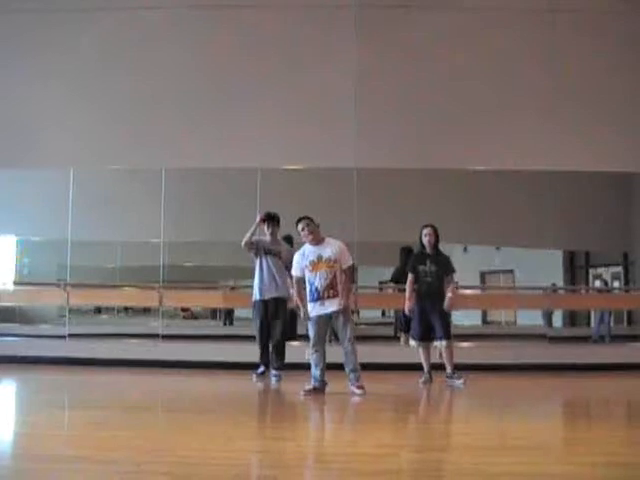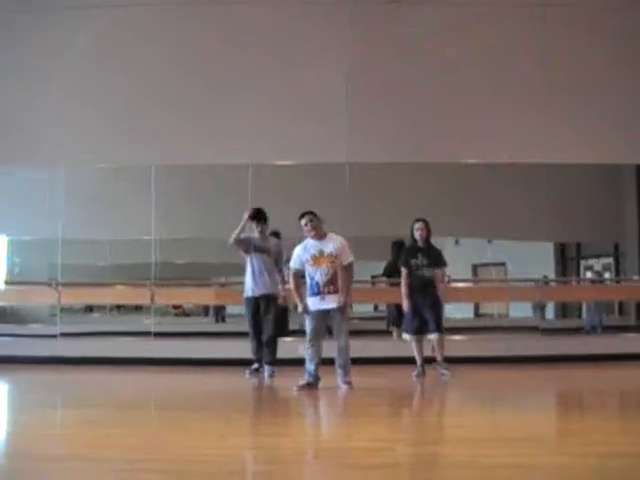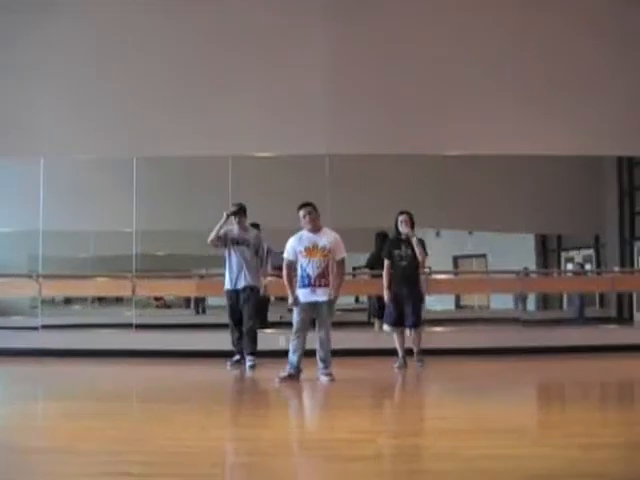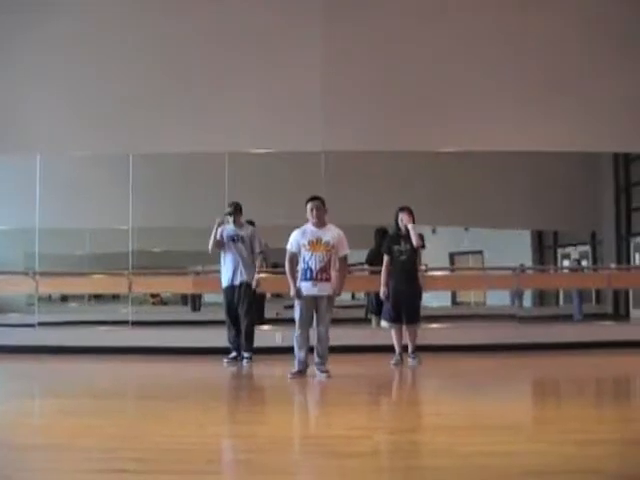
dt=0.2s
person 1, frame 1
left shoulder: (337, 246)
right shoulder: (300, 255)
left elbow: (348, 274)
right elbow: (297, 284)
left wrist: (346, 299)
right wrist: (303, 307)
left hip: (339, 304)
right hip: (315, 308)
left knee: (348, 342)
right knee: (316, 346)
left ankle: (355, 381)
right ankle: (317, 383)
person 1, frame 2
left shoulder: (339, 242)
right shoulder: (301, 249)
left elbow: (348, 270)
right elbow: (294, 277)
left wrist: (346, 296)
right wrist: (300, 302)
left hip: (337, 301)
right hip: (314, 303)
left knee: (342, 339)
right knee: (312, 341)
left ankle: (344, 376)
right ankle: (311, 378)
person 1, frame 3
left shoulder: (333, 238)
right shoulder: (295, 241)
left elbow: (340, 265)
right elbow: (287, 268)
left wrist: (336, 289)
right wrist: (290, 293)
left hip: (326, 294)
right hip: (303, 295)
left knee: (324, 333)
right knee: (298, 332)
left ankle: (325, 369)
right ankle: (293, 370)
person 1, frame 4
left shoulder: (336, 234)
right shoulder: (299, 234)
left elbow: (343, 262)
right elbow: (290, 261)
left wrist: (339, 285)
right wrist: (292, 286)
left hip: (327, 289)
right hip: (304, 289)
left knee: (323, 329)
right knee: (301, 327)
left ankle: (321, 365)
right ankle: (300, 365)
person 2, frame 1
left shoulder: (285, 248)
right shoulder: (258, 243)
left elbow: (290, 272)
right elbow: (244, 244)
right wrist: (257, 223)
left hip: (280, 295)
right hip: (260, 294)
left knee: (278, 334)
right knee: (261, 331)
left ankle: (276, 368)
right ankle: (264, 364)
person 2, frame 2
left shoulder: (275, 244)
right shoulder: (248, 240)
left elbow: (279, 268)
right elbow: (233, 241)
left wrist: (283, 288)
right wrist: (244, 221)
left hip: (270, 292)
right hip: (251, 291)
left knee: (269, 330)
right knee: (254, 329)
left ankle: (269, 364)
right ankle: (258, 362)
person 2, frame 3
left shoulder: (255, 235)
right shoulder: (227, 233)
left elbow: (261, 259)
right elbow: (211, 241)
left wrist: (263, 278)
right wrist: (223, 220)
left hip: (250, 283)
right hip: (232, 283)
left knee: (249, 320)
right knee: (234, 320)
left ankle: (250, 355)
right ankle: (239, 353)
person 2, frame 4
left shoulder: (250, 231)
right shoulder: (223, 230)
left elbow: (257, 254)
right elbow: (211, 249)
left wrist: (257, 273)
right wrist: (216, 228)
left hip: (246, 279)
right hip: (228, 279)
left knee: (245, 315)
right knee: (231, 316)
left ankle: (247, 351)
right ankle: (235, 350)
person 3, frame 1
left shoulder: (443, 259)
right shoulder: (416, 258)
left elbow: (450, 281)
right elbow: (410, 281)
left wrist: (449, 296)
right wrist: (408, 300)
left hip: (439, 303)
right hip: (421, 303)
left knee: (444, 339)
right knee: (422, 340)
left ankle: (450, 373)
right ankle: (427, 373)
person 3, frame 2
left shoulder: (435, 252)
right shoulder: (408, 252)
left elbow: (442, 276)
right elbow: (404, 276)
left wrist: (435, 273)
right wrist: (405, 297)
left hip: (431, 296)
right hip: (414, 297)
left knee: (436, 332)
right knee: (415, 334)
left ankle: (441, 362)
right ankle: (420, 366)
person 3, frame 3
left shoulder: (418, 242)
right shoulder: (391, 243)
left elbow: (422, 261)
right elbow: (386, 269)
left wrist: (413, 237)
right wrist: (385, 289)
left hip: (413, 288)
right hip: (396, 288)
left knee: (414, 324)
right knee: (396, 325)
left ankle: (417, 354)
right ankle: (401, 357)
person 3, frame 4
left shoulder: (417, 236)
right shoulder: (391, 239)
left elbow: (417, 244)
right elbow: (386, 264)
left wrist: (410, 224)
right wrist: (383, 285)
left hip: (412, 284)
right hip: (395, 284)
left knee: (411, 321)
right knee: (394, 321)
left ankle: (412, 353)
right ankle: (398, 354)
